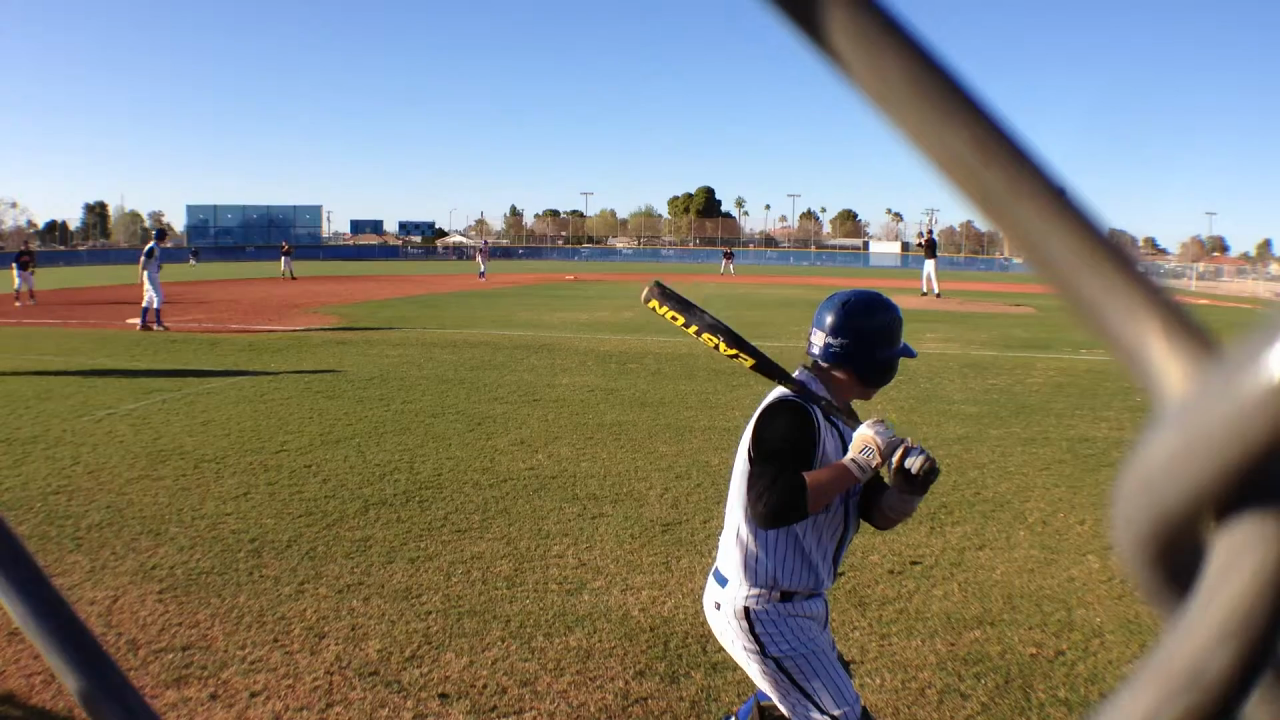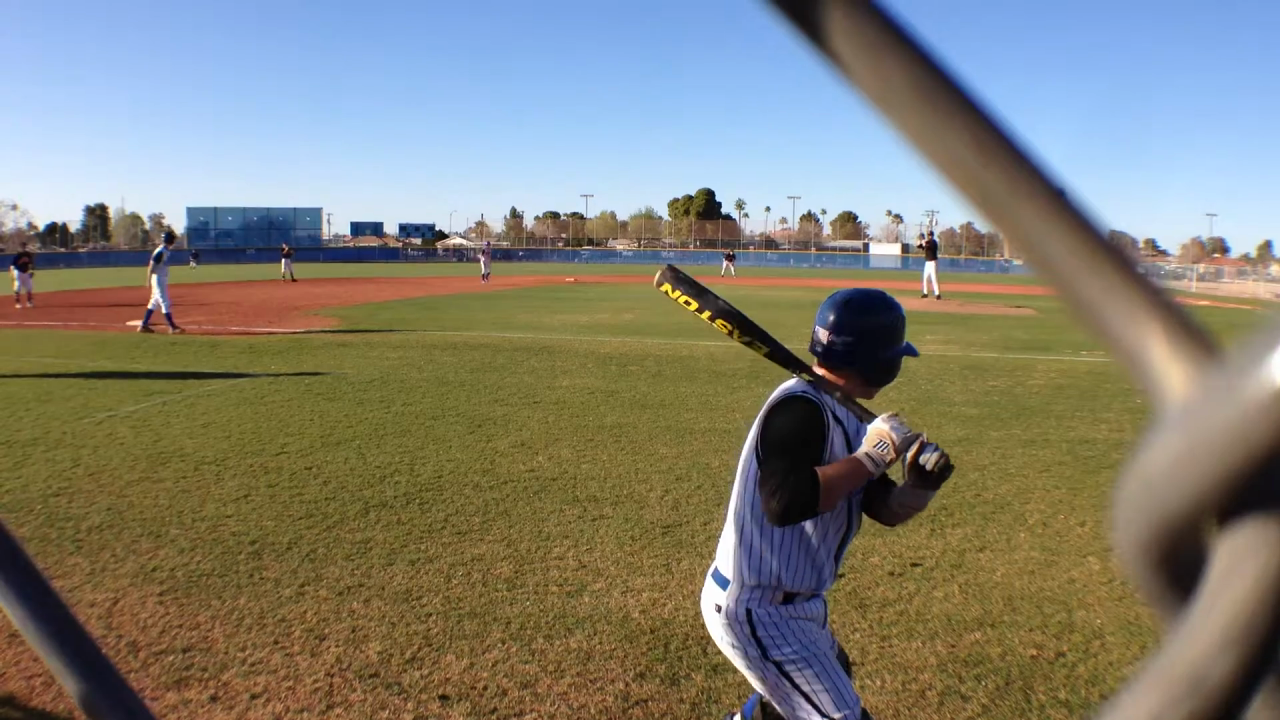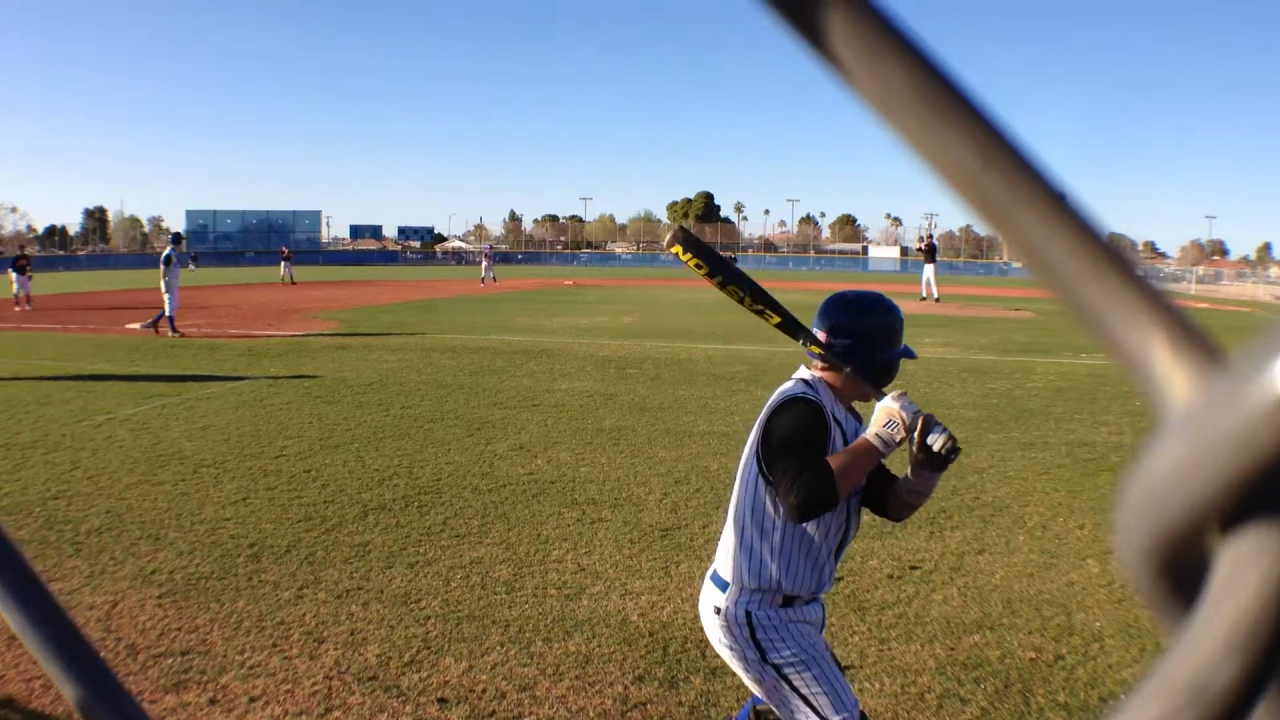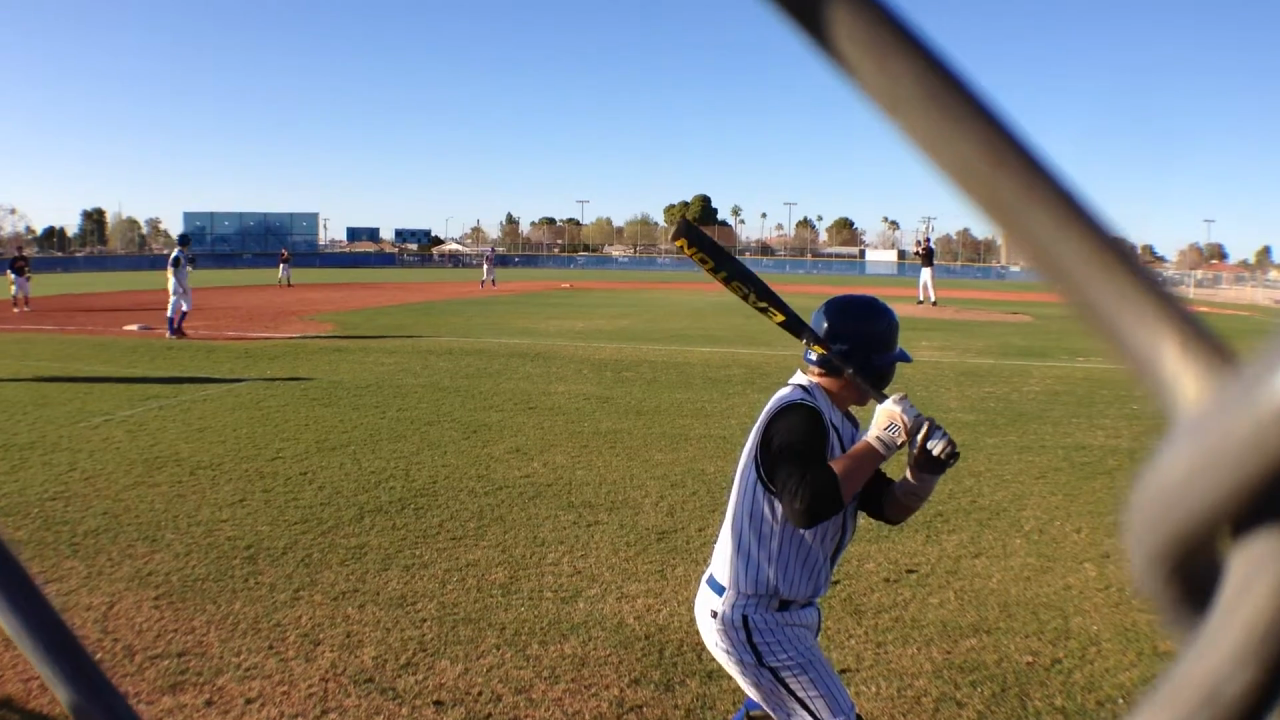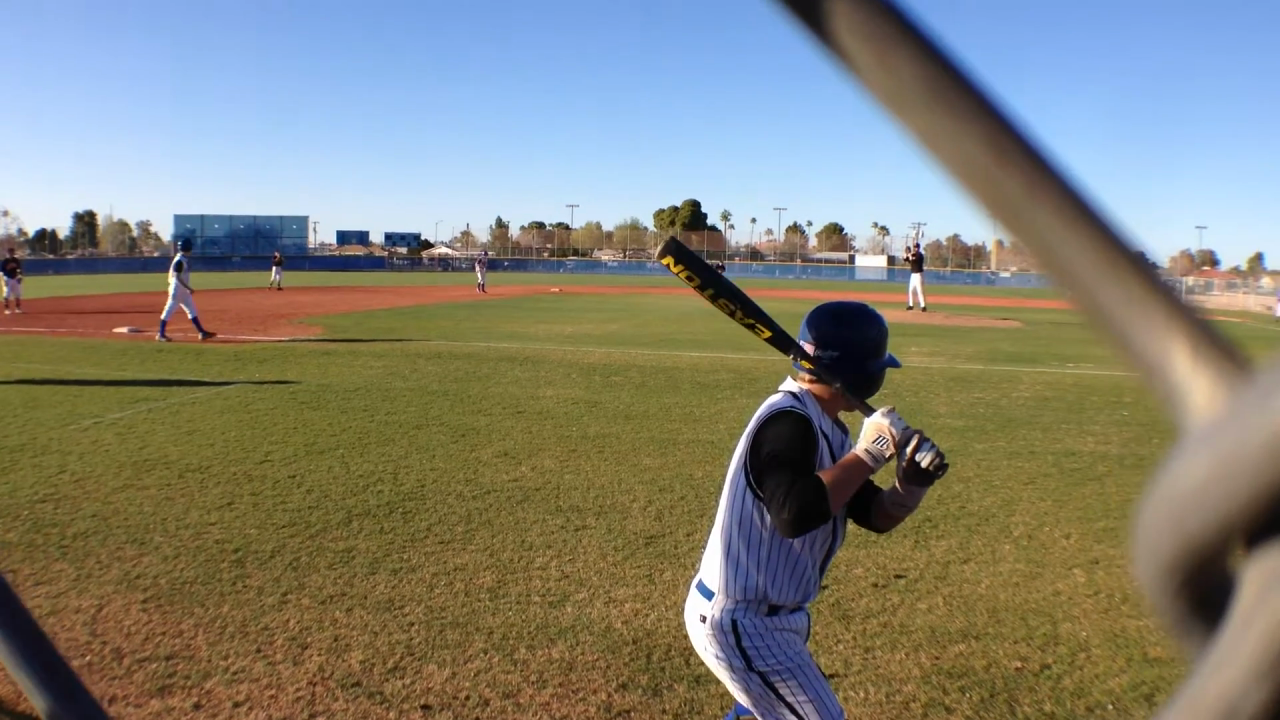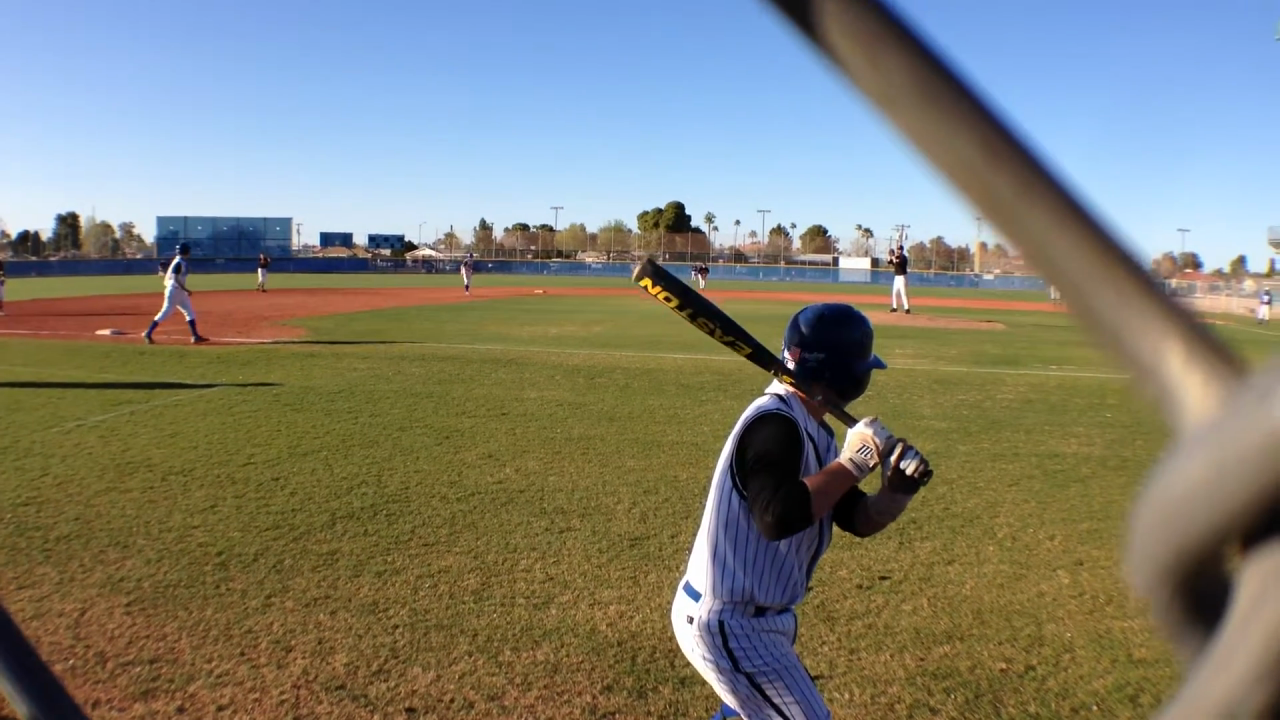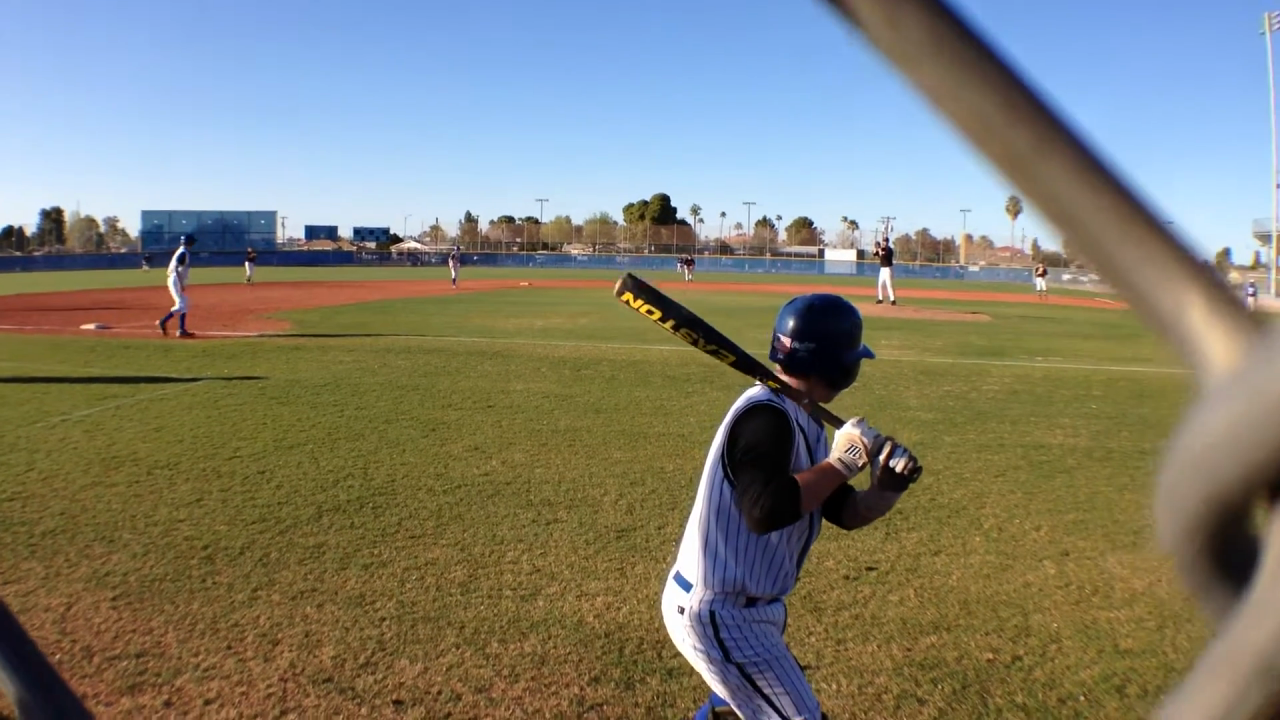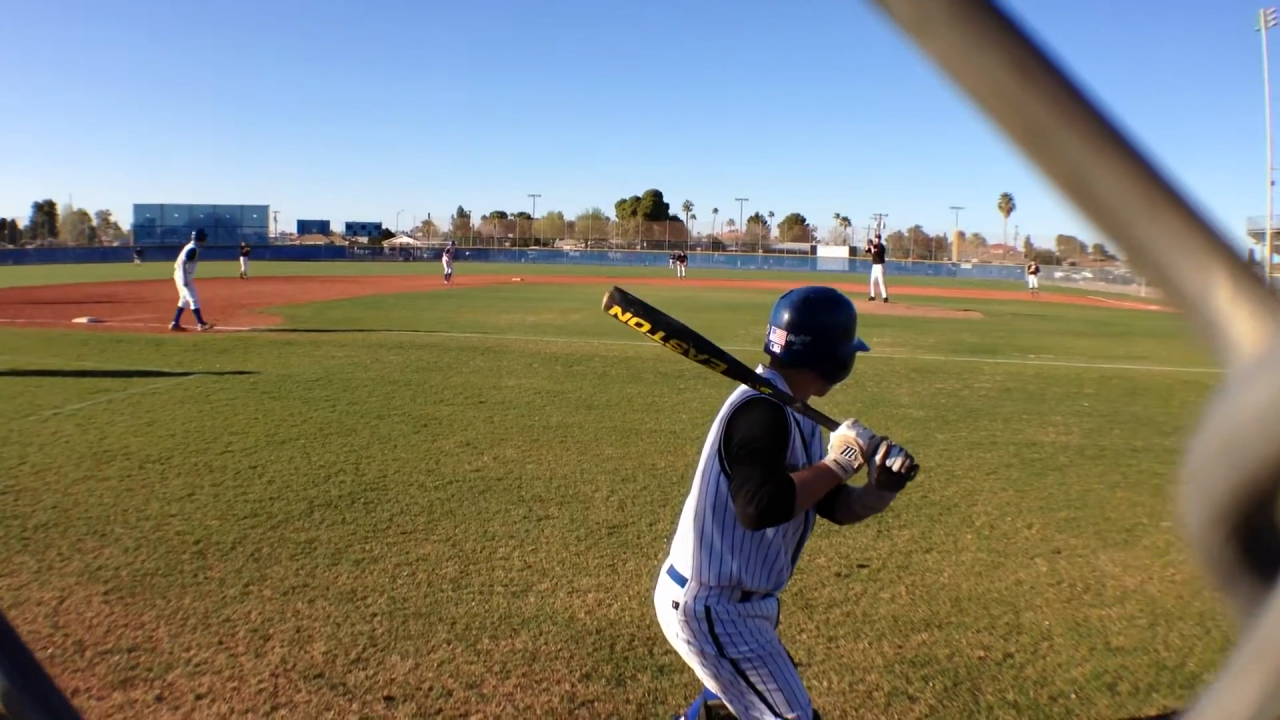
dt=0.2s
person 1, frame 1
left shoulder: (843, 417)
right shoulder: (792, 411)
left elbow: (879, 515)
right elbow: (770, 507)
left wrist: (906, 490)
right wrist: (857, 463)
left hip: (791, 599)
right hip: (760, 607)
left knee: (812, 684)
person 1, frame 2
left shoulder: (844, 414)
right shoulder: (799, 407)
left elbow: (885, 510)
right elbow: (783, 503)
left wrist: (919, 486)
right wrist: (869, 457)
left hip: (784, 599)
right hip: (758, 609)
left knee: (809, 681)
person 1, frame 3
left shoulder: (841, 415)
right shoulder: (801, 409)
left elbow: (891, 504)
right elbow: (802, 500)
left wrist: (925, 471)
right wrist: (878, 438)
left hip: (772, 602)
right hip: (757, 612)
person 1, frame 4
left shoulder: (836, 420)
right shoulder: (799, 415)
left elbow: (888, 507)
right elbow: (808, 506)
left wrist: (923, 473)
right wrist: (880, 441)
left hip: (769, 607)
right hip: (754, 617)
person 1, frame 5
left shoulder: (826, 428)
right shoulder: (788, 422)
left elbow: (875, 515)
right elbow: (794, 515)
left wrist: (911, 484)
right wrist: (868, 454)
left hip: (758, 612)
right hip: (743, 623)
person 1, frame 6
left shoulder: (812, 431)
right shoulder: (774, 424)
left elbow: (858, 520)
right elbow: (776, 518)
left wrist: (896, 491)
right wrist: (853, 462)
left hip: (743, 614)
right hip: (731, 623)
person 1, frame 7
left shoulder: (800, 419)
right shoulder: (766, 415)
left elbow: (844, 512)
right elbow: (764, 511)
left wrist: (885, 489)
right wrist: (842, 461)
left hip: (731, 604)
right hip: (721, 613)
person 1, frame 8
left shoulder: (792, 412)
right shoulder: (763, 409)
left elbow: (835, 507)
right elbow: (758, 507)
left wrist: (880, 489)
right wrist: (838, 463)
left hip: (721, 598)
right hip: (714, 608)
